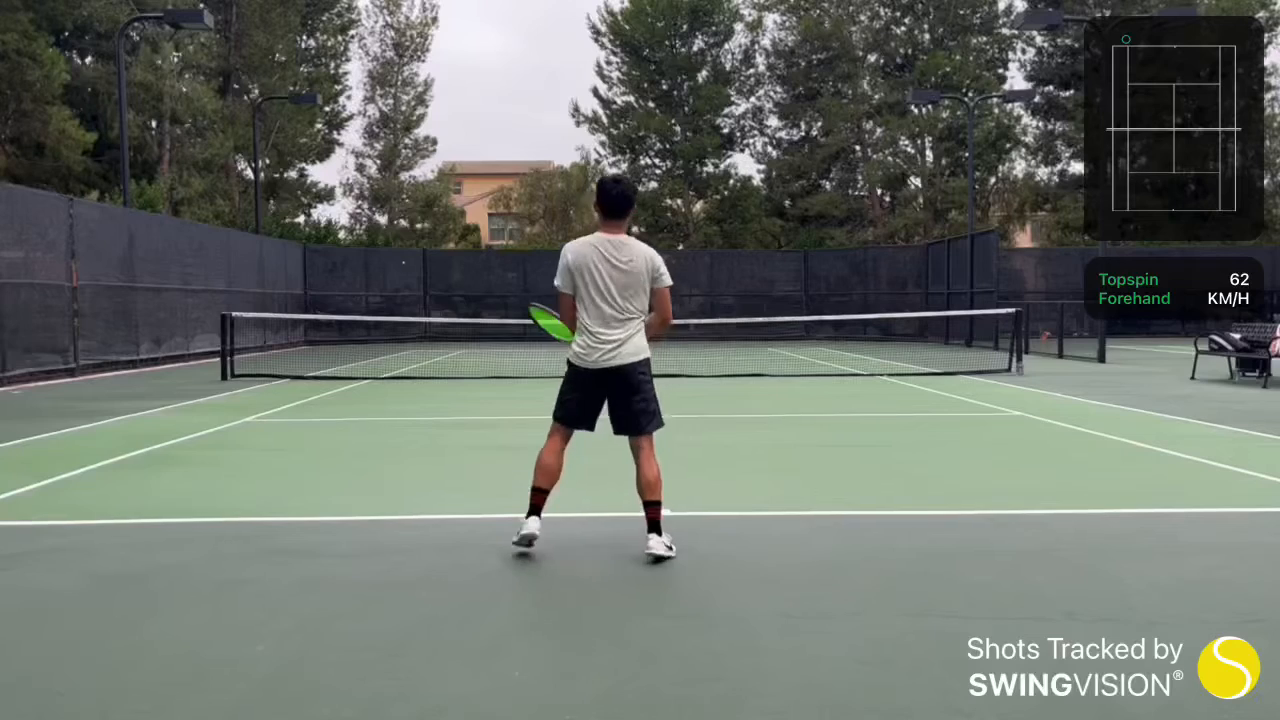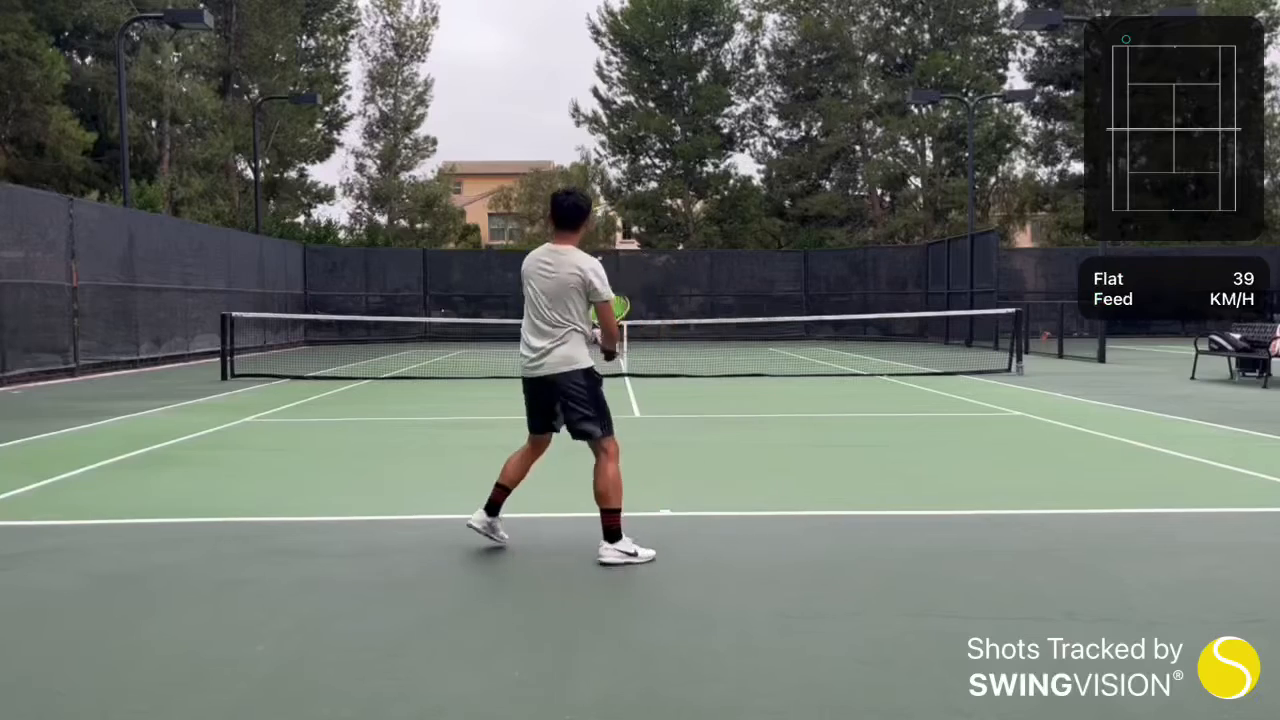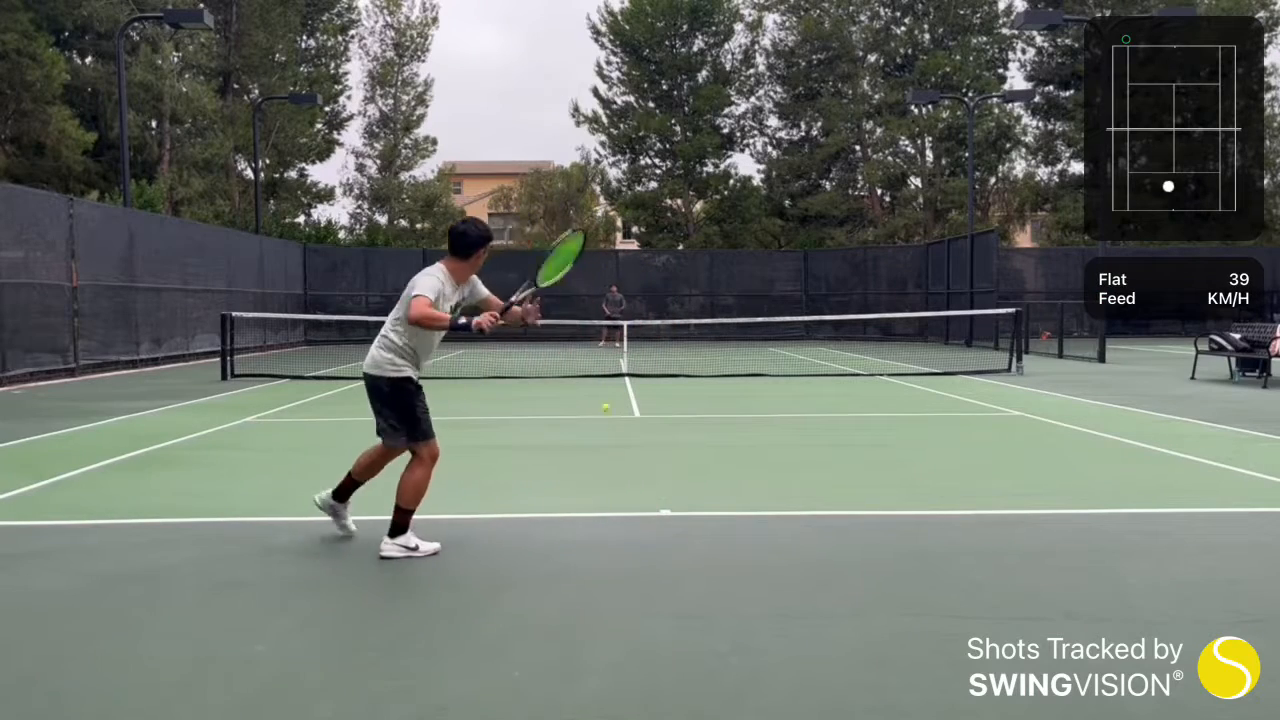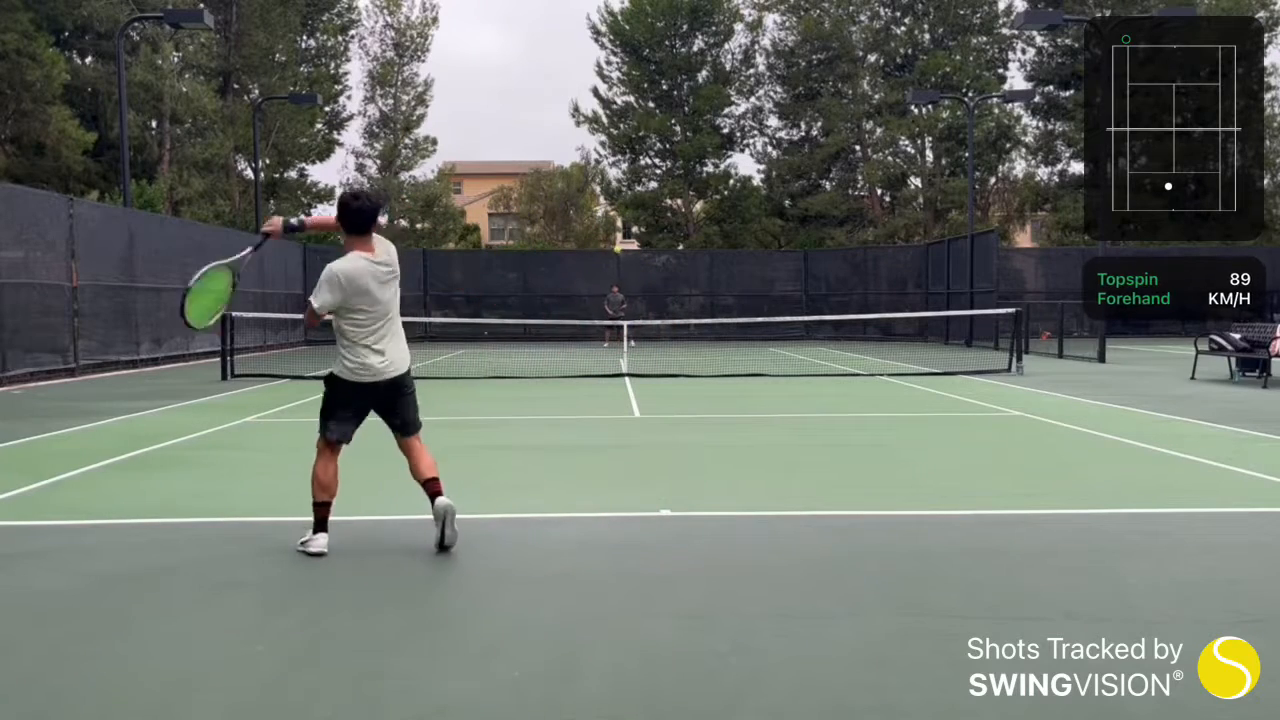
dt=0.7s
person 1, frame 1
left shoulder: (573, 251)
right shoulder: (648, 255)
left elbow: (568, 314)
right elbow: (664, 317)
left hip: (586, 360)
right hip: (632, 360)
left knee: (558, 436)
right knee: (643, 447)
left ankle: (533, 519)
right ankle: (655, 535)
person 1, frame 2
left shoulder: (531, 261)
right shoulder: (588, 266)
right elbow: (609, 328)
right wrist: (609, 347)
left hip: (533, 369)
right hip: (570, 368)
left knee: (537, 442)
right knee: (607, 450)
left ankle: (487, 515)
right ankle: (613, 542)
person 1, frame 3
left shoulder: (464, 281)
right shoulder: (432, 280)
left elbow: (496, 308)
right elbow: (416, 315)
left wrist: (518, 314)
right wrist: (467, 323)
left hip: (394, 371)
right hip: (390, 373)
left knee: (394, 445)
right knee: (426, 453)
left ankle: (335, 498)
right ankle: (397, 537)
person 1, frame 4
left shoulder: (337, 271)
right shoulder: (385, 249)
left elbow: (312, 319)
right elbow: (337, 225)
right wrist: (291, 224)
left hip: (354, 376)
right hip: (397, 370)
left knee: (327, 450)
right knee: (412, 444)
left ankle: (319, 533)
right ankle: (439, 500)
